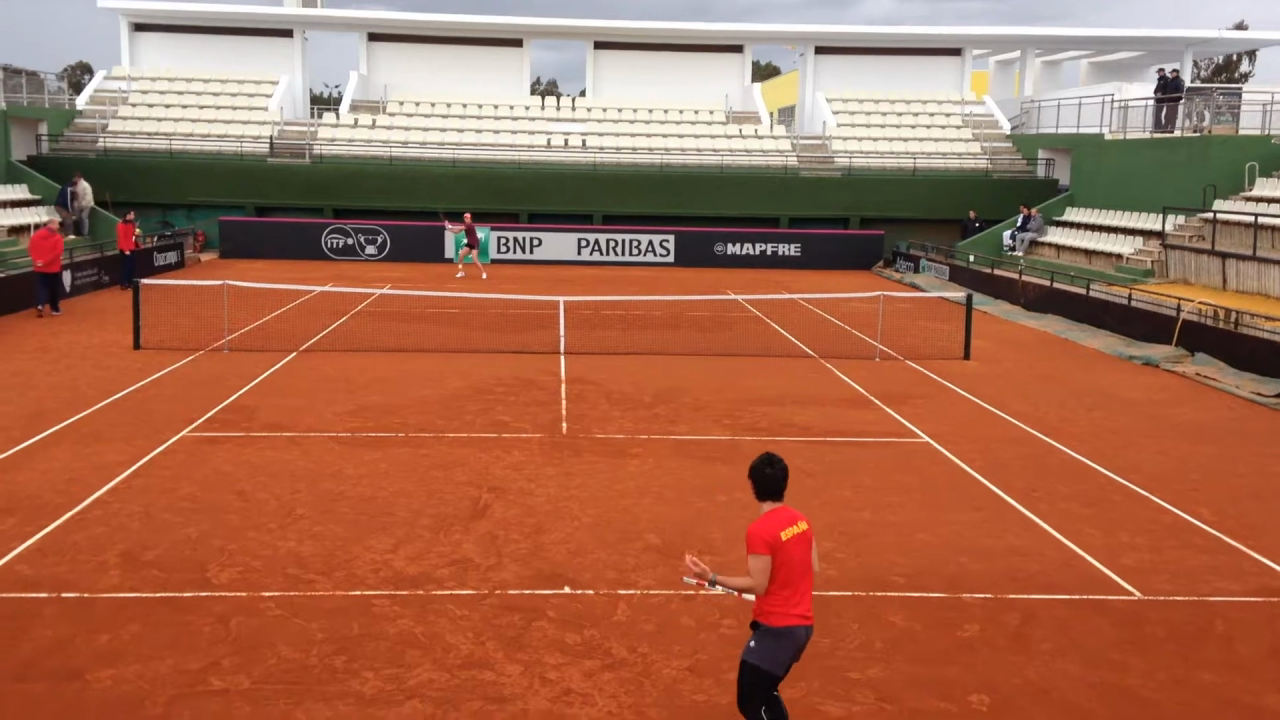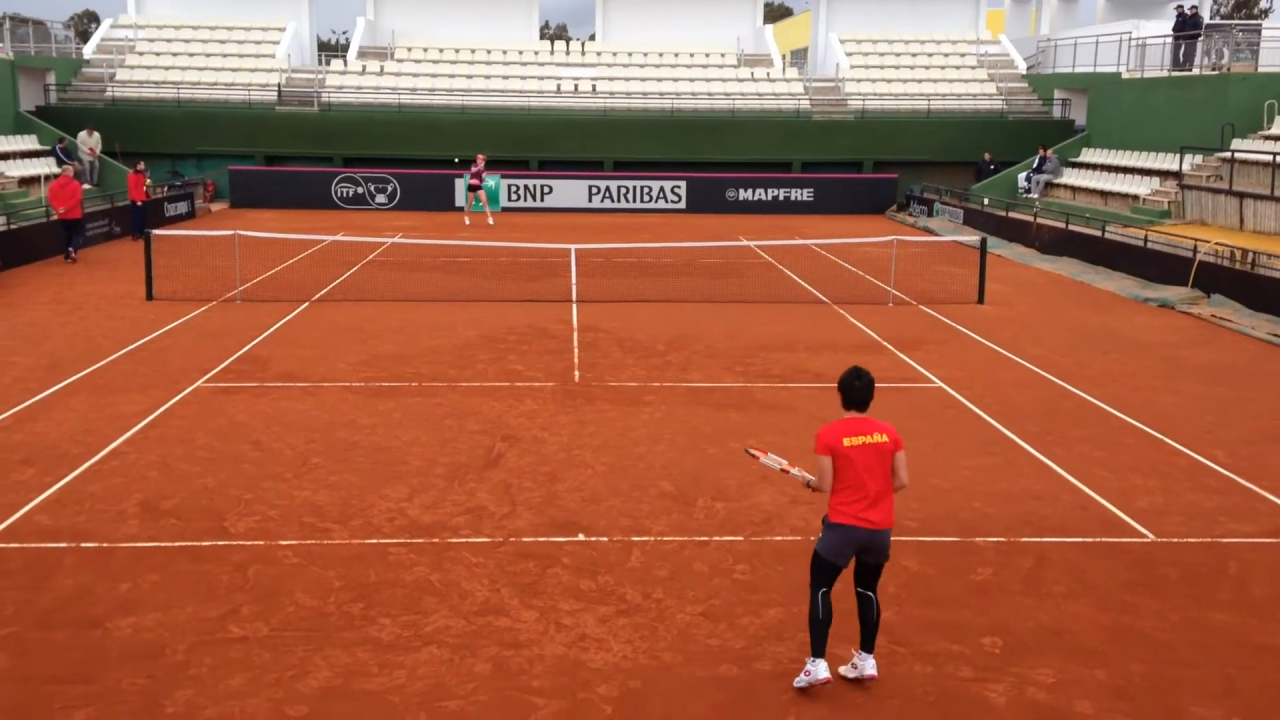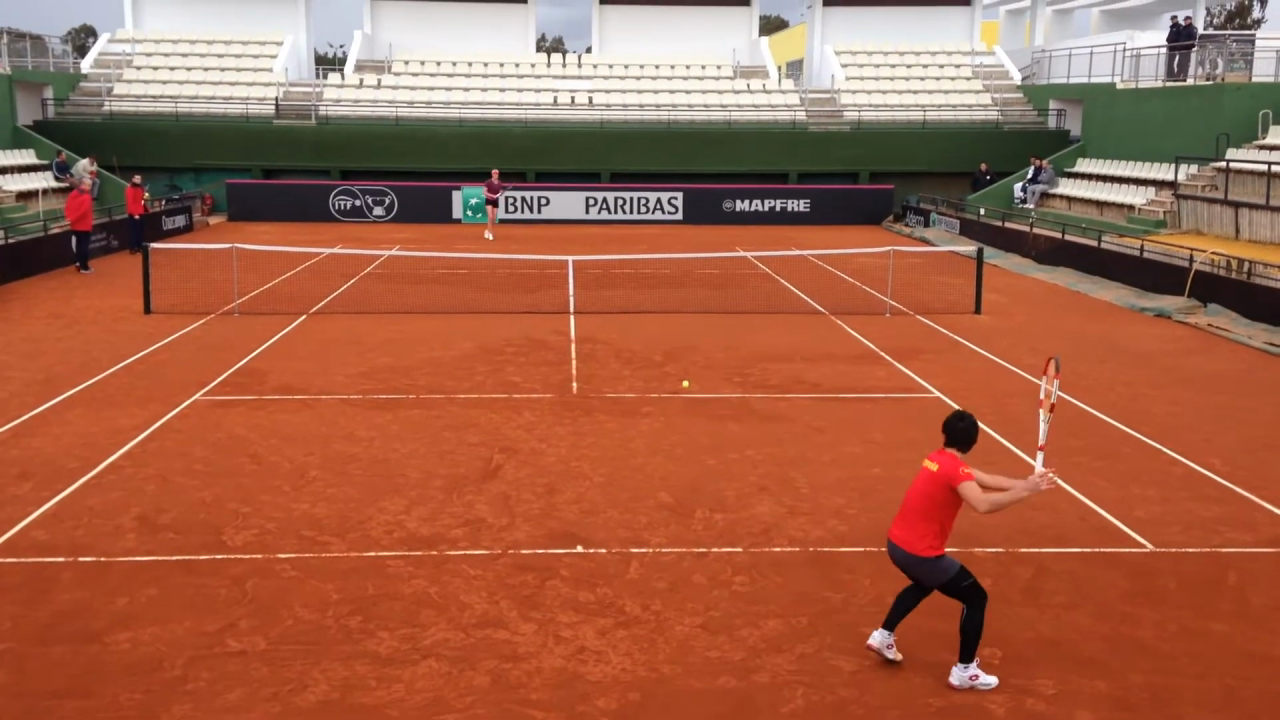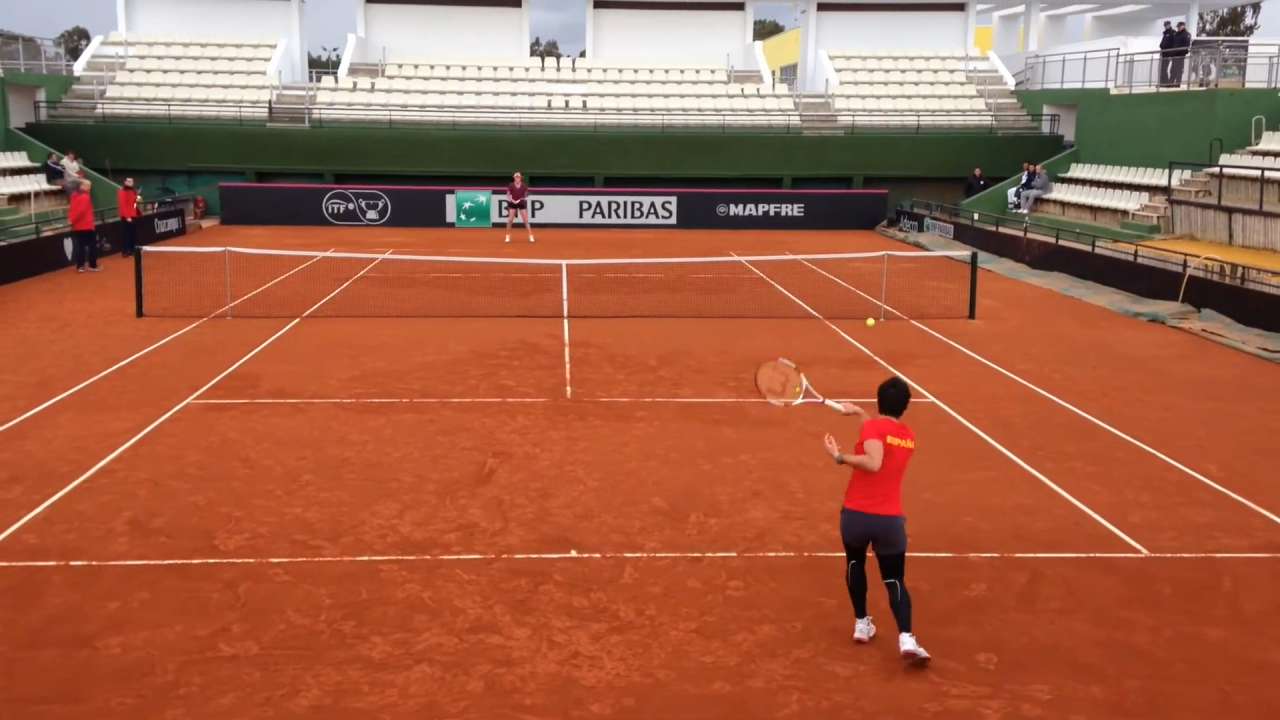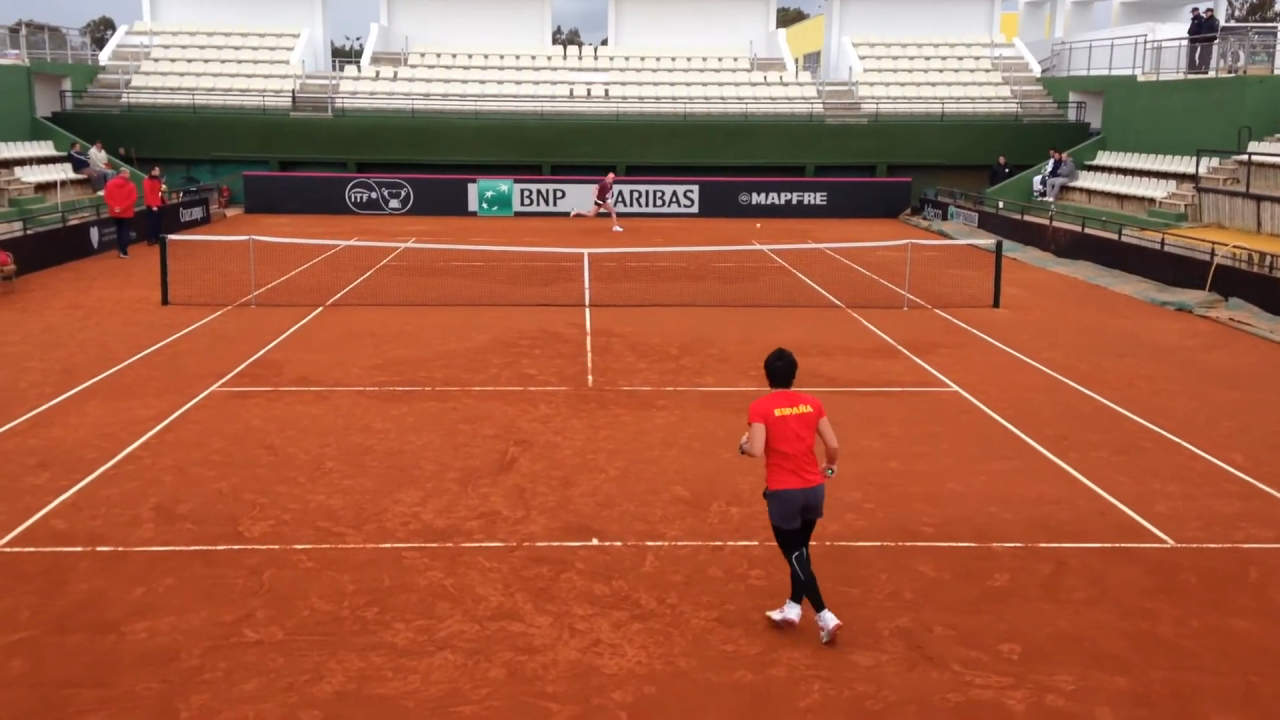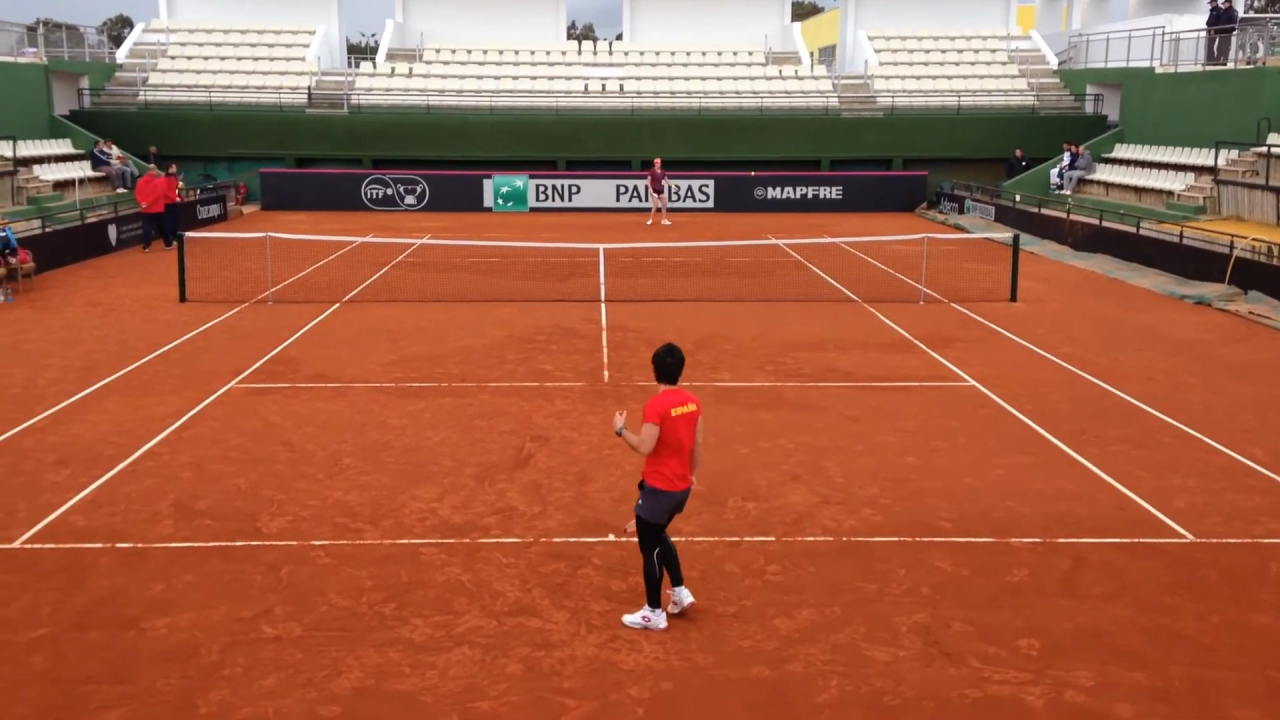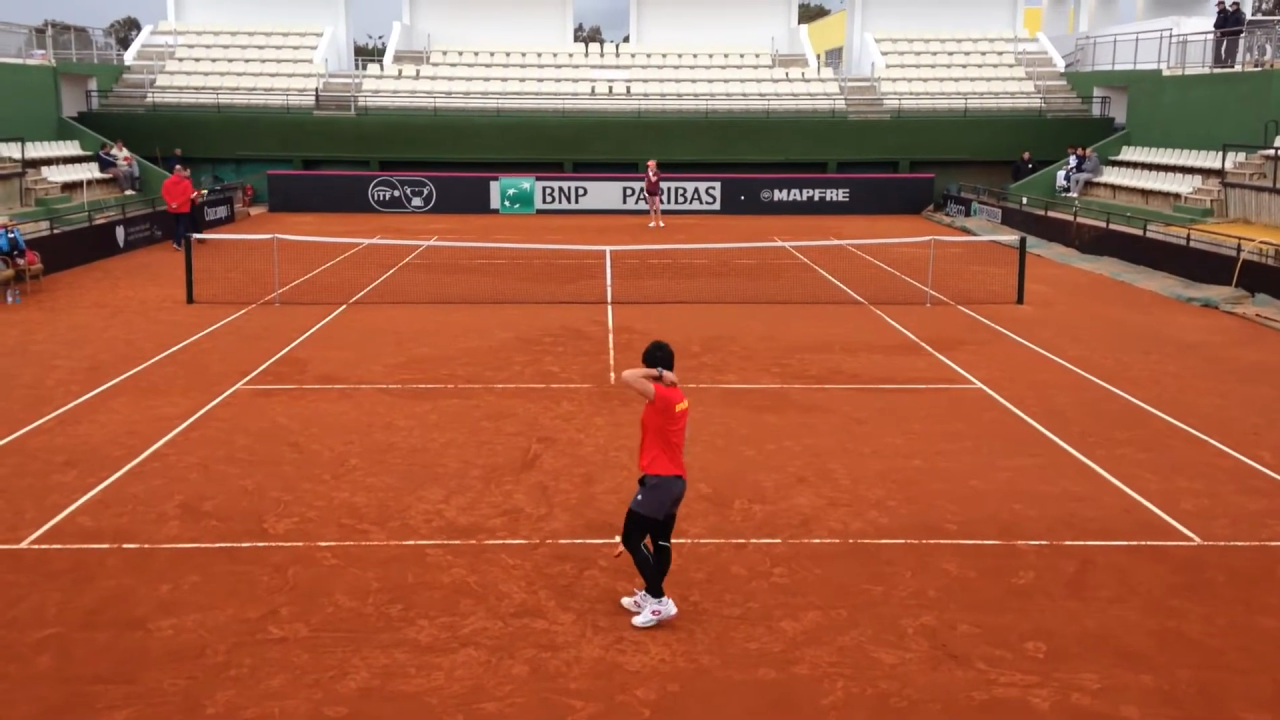
dt=0.7s
person 1, frame 1
left shoulder: (760, 530)
right shoulder: (800, 520)
left elbow: (758, 586)
right elbow: (811, 570)
left wrist: (712, 578)
left hip: (776, 629)
right hip: (802, 625)
right knee: (765, 693)
person 1, frame 2
left shoulder: (828, 435)
right shoulder: (889, 433)
left elbow: (824, 486)
right elbow: (902, 481)
left wrist: (809, 483)
left hip: (842, 526)
right hip: (879, 529)
left knee: (820, 589)
right knee: (866, 590)
left ankle: (817, 664)
right ankle: (866, 660)
person 1, frame 3
left shoulder: (936, 458)
right shoulder: (955, 468)
left elbow: (981, 480)
right elbow: (982, 505)
left wrist: (1028, 482)
right wrist: (1025, 491)
left hip: (896, 544)
right hip: (922, 555)
left knee: (922, 585)
right knee: (976, 599)
left ankle: (883, 636)
right ankle: (964, 671)
person 1, frame 4
left shoulder: (872, 425)
right shoulder: (908, 436)
left elbow: (873, 463)
left wrist: (840, 456)
right wrist: (859, 413)
left hip: (857, 514)
right hip: (891, 518)
left knee: (855, 560)
right knee: (894, 581)
left ankle: (862, 624)
right ankle: (907, 639)
person 1, frame 5
left shoulder: (760, 407)
right shoulder: (812, 404)
left elbow: (757, 450)
right elbow: (833, 445)
left wrist: (743, 445)
right wrist: (830, 465)
left hip: (783, 492)
right hip: (814, 488)
left knee: (793, 553)
right knee: (800, 546)
left ankle: (825, 616)
right ankle: (793, 608)
person 1, frame 6
left shoulder: (656, 405)
right shoulder: (693, 402)
left elbow: (645, 447)
right elbow: (697, 445)
left wrist: (620, 429)
left hip: (658, 488)
right hip: (682, 486)
left knee: (650, 548)
right knee: (660, 538)
left ankle: (654, 613)
right ankle: (681, 593)
person 1, frame 7
left shoulder: (661, 395)
right shoulder: (677, 395)
left elbow: (626, 376)
left wrist: (657, 374)
left hip: (659, 481)
right hip: (675, 479)
left knee: (631, 540)
right knee: (661, 541)
left ankle: (660, 602)
right ankle: (649, 597)
